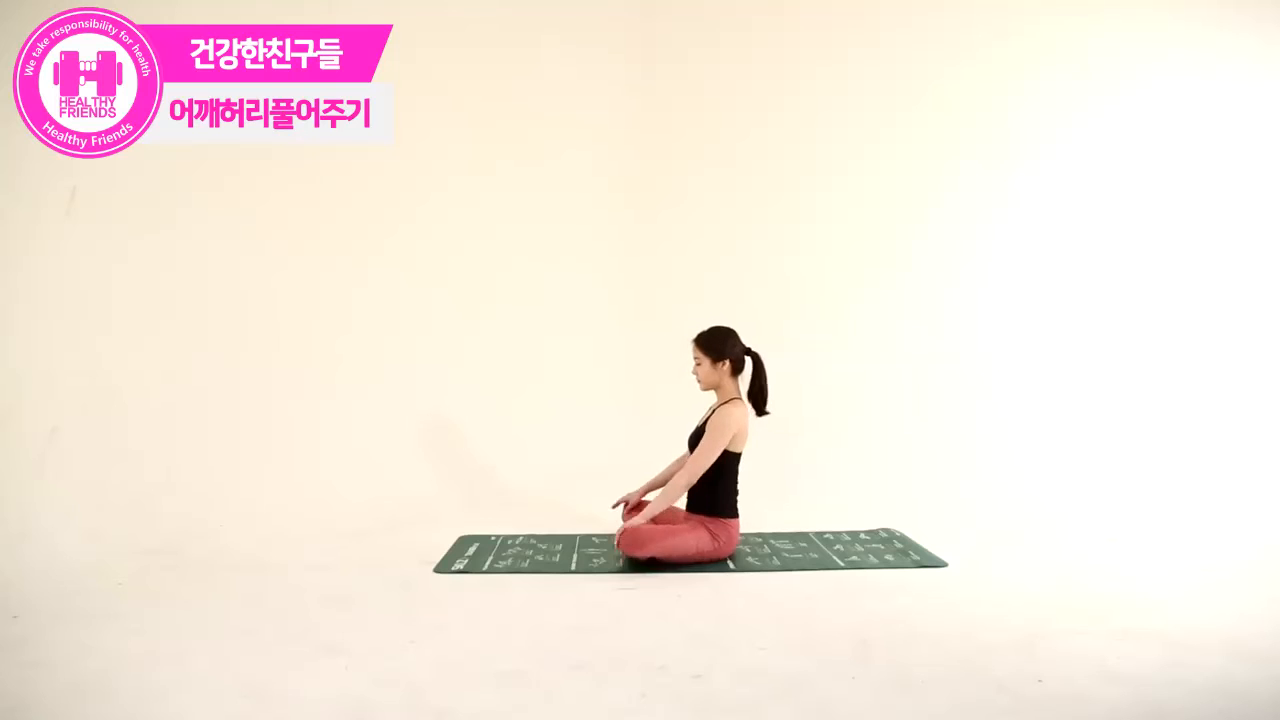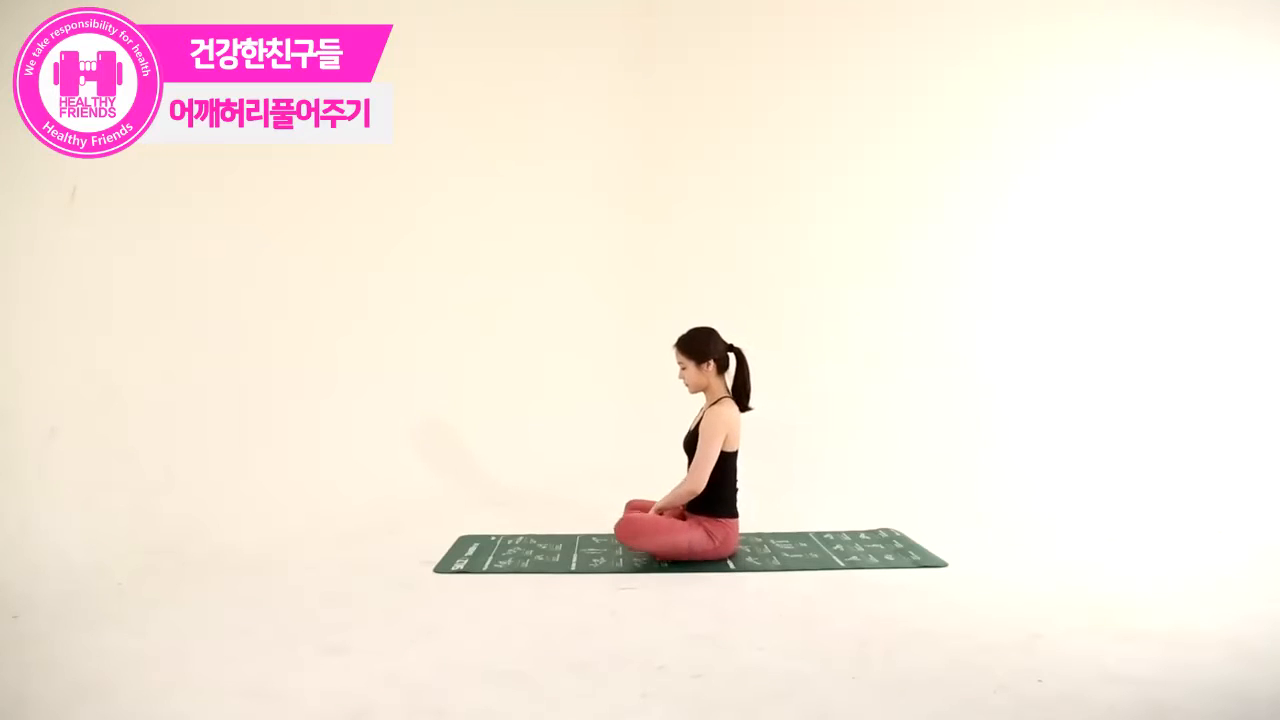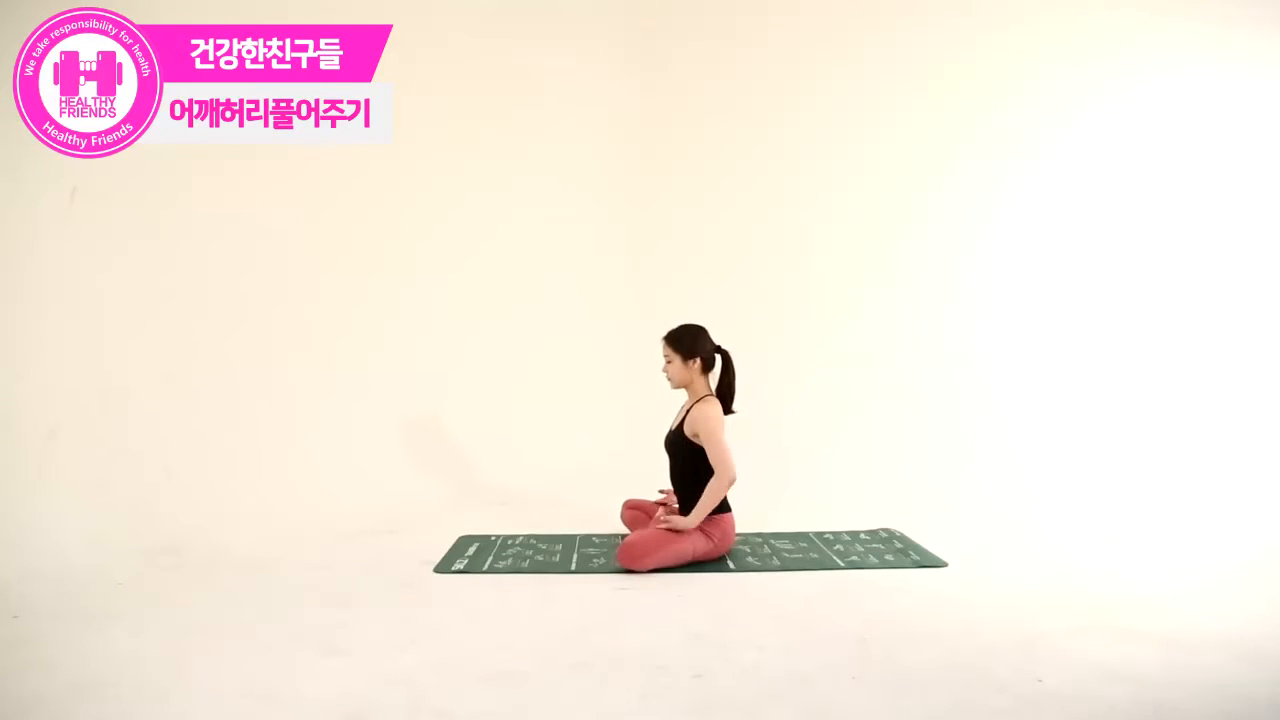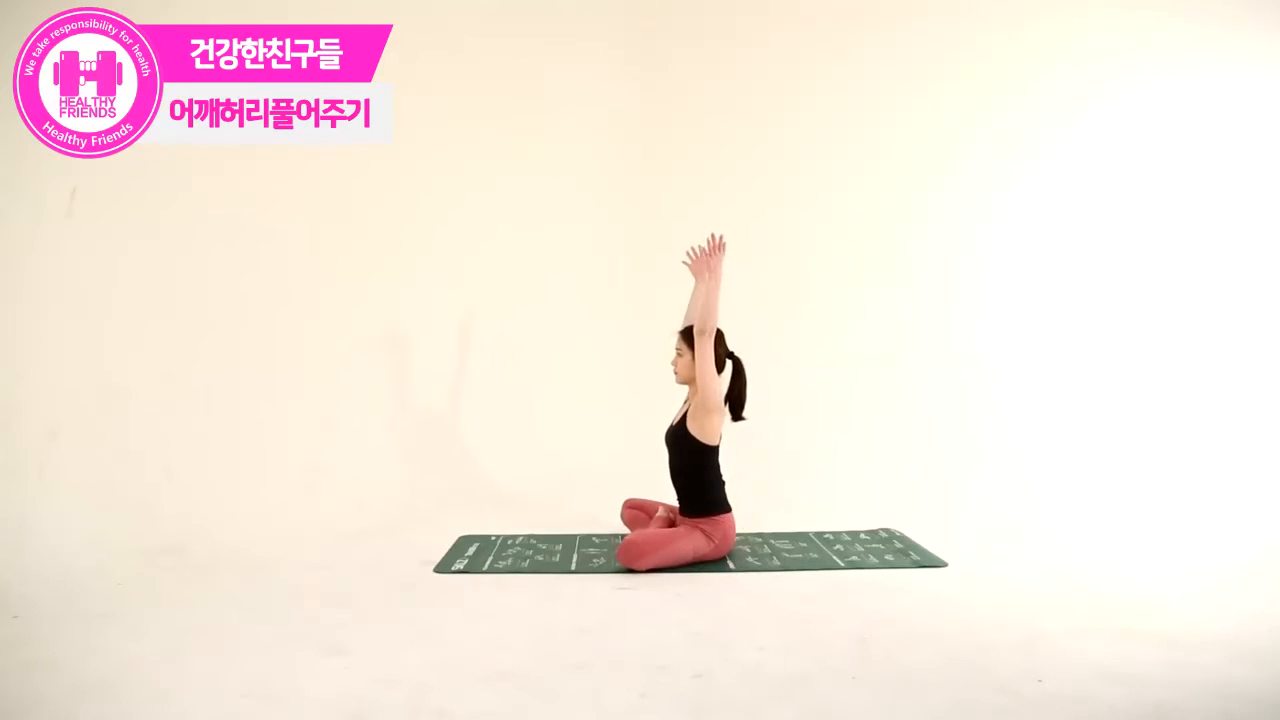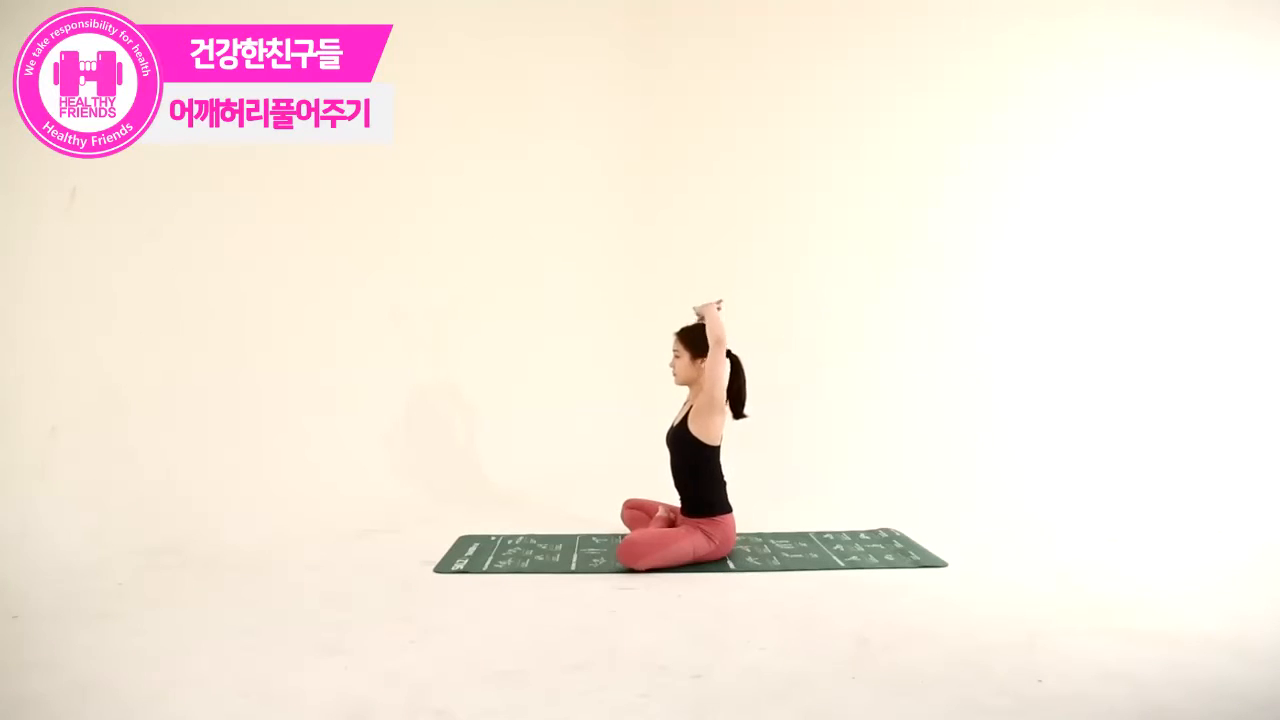
dt=1s
person 1, frame 1
left shoulder: (730, 414)
right shoulder: (721, 409)
left elbow: (689, 475)
right elbow: (686, 460)
left wrist: (644, 517)
right wrist: (643, 490)
left hip: (716, 531)
right hip: (698, 519)
left knee: (631, 540)
right knee: (633, 510)
person 1, frame 2
left shoulder: (719, 414)
right shoulder: (714, 408)
left elbow: (695, 485)
left wrist: (660, 506)
right wrist: (666, 506)
left hip: (715, 531)
right hip: (699, 519)
left knee: (627, 529)
right knee: (633, 509)
person 1, frame 3
left shoulder: (705, 411)
right shoulder: (693, 406)
left elbow: (726, 474)
left wrist: (691, 520)
right wrist: (679, 496)
left hip: (710, 528)
right hip: (693, 516)
left knee: (629, 553)
right knee: (631, 508)
person 1, frame 4
left shoulder: (709, 404)
right shoulder: (695, 399)
left elbow: (704, 334)
right elbow: (695, 329)
left wrist: (714, 276)
right wrist: (700, 279)
left hip: (711, 529)
right hip: (692, 517)
left knee: (630, 553)
right knee: (631, 508)
person 1, frame 5
left shoulder: (712, 405)
right shoulder: (695, 398)
left elbow: (718, 341)
right elbow: (694, 340)
left wrist: (709, 311)
right wrist: (702, 315)
left hip: (712, 529)
right hip: (691, 516)
left knee: (630, 552)
right knee: (631, 508)
